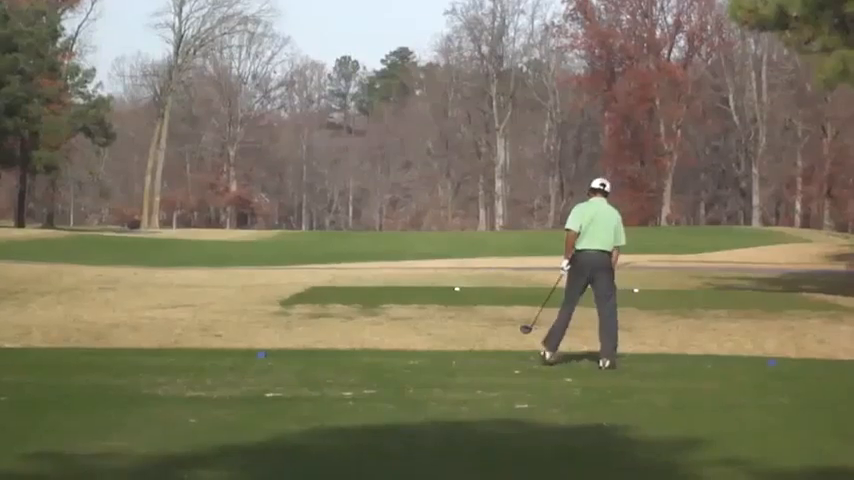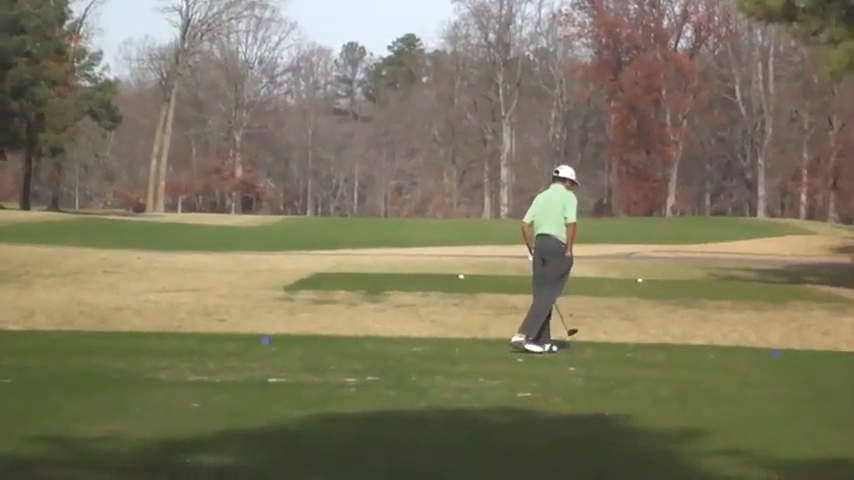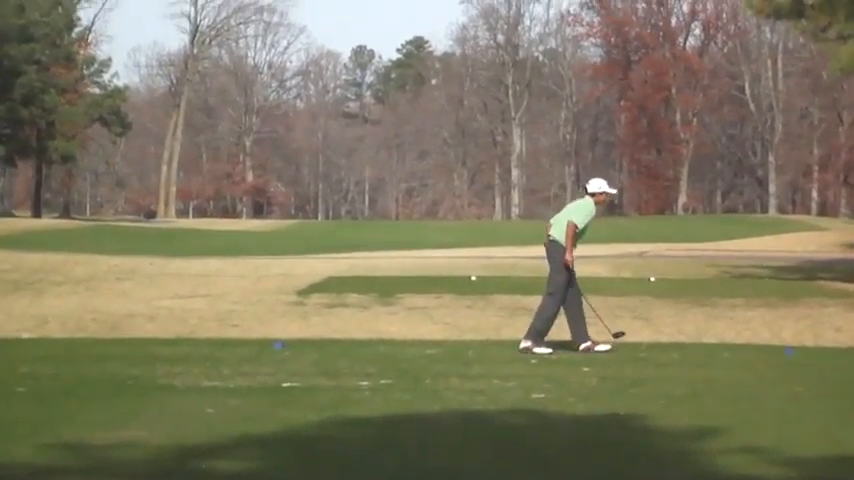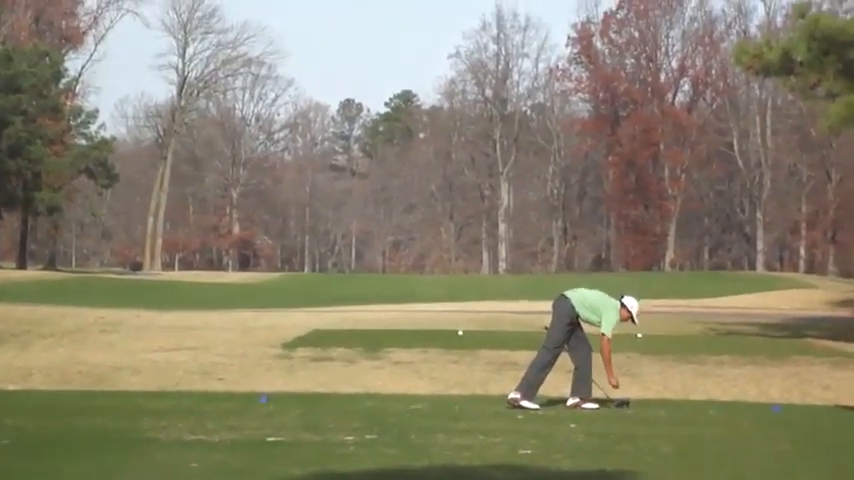
dt=0.7s
person 1, frame 1
left shoulder: (582, 208)
right shoulder: (615, 213)
left elbow: (572, 233)
right elbow: (617, 246)
left wrist: (566, 257)
right wrist: (611, 268)
left hip: (581, 258)
right hip: (604, 260)
left knee: (568, 305)
right knee: (607, 310)
left ankle: (550, 348)
right ankle: (607, 356)
person 1, frame 2
left shoulder: (540, 197)
right shoulder: (568, 196)
left elbow: (526, 224)
right elbow: (571, 223)
left wrist: (531, 249)
right wrist: (569, 248)
left hip: (540, 244)
right hip: (557, 247)
left knee: (542, 293)
right knee: (548, 293)
left ankle: (542, 340)
right ankle: (523, 335)
person 1, frame 3
left shoulder: (579, 203)
right shoulder: (589, 207)
left elbow: (552, 223)
right elbow: (571, 224)
right wrist: (569, 252)
left hip: (554, 246)
right hip: (561, 250)
left knee: (572, 296)
right knee: (554, 297)
left ankle: (584, 342)
right ankle: (531, 340)
person 1, frame 4
left shoulder: (611, 305)
right shoulder: (613, 312)
right elbow: (605, 343)
left wrist: (557, 327)
right wrist: (611, 375)
left hip: (567, 306)
right hip: (566, 307)
left knee: (583, 350)
right knee: (549, 351)
left ankle: (578, 397)
right ankle: (519, 394)
